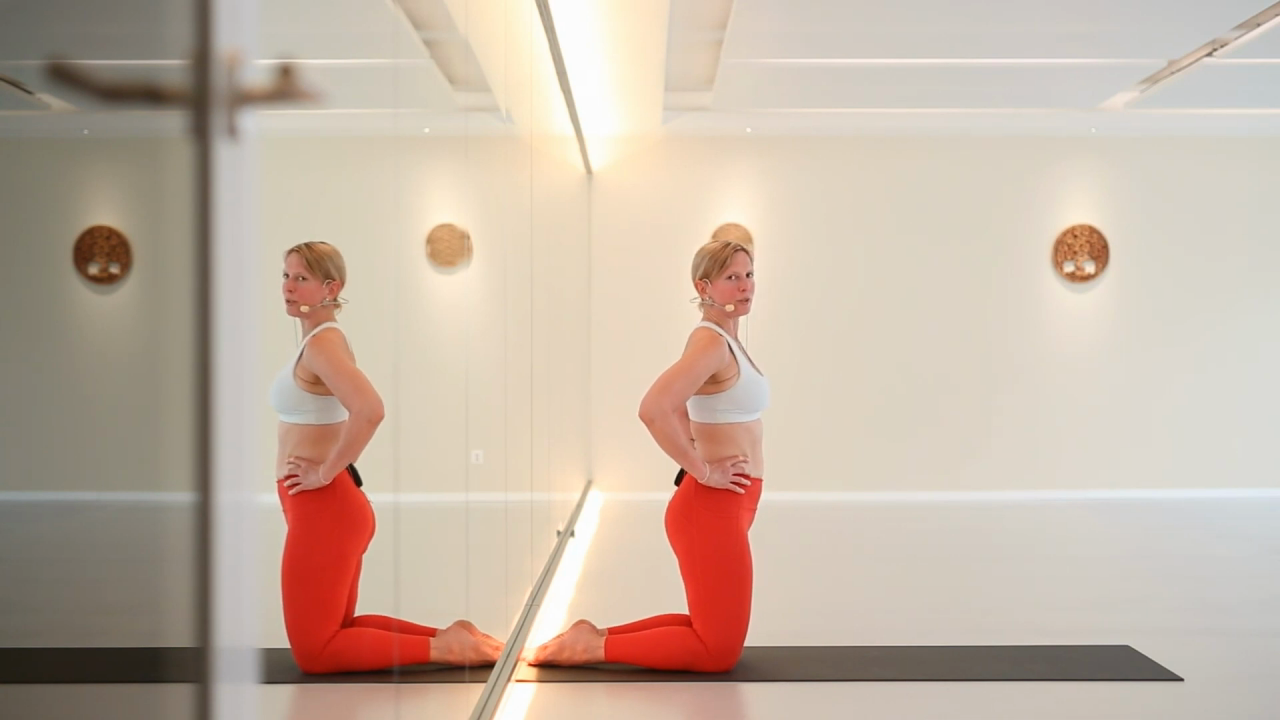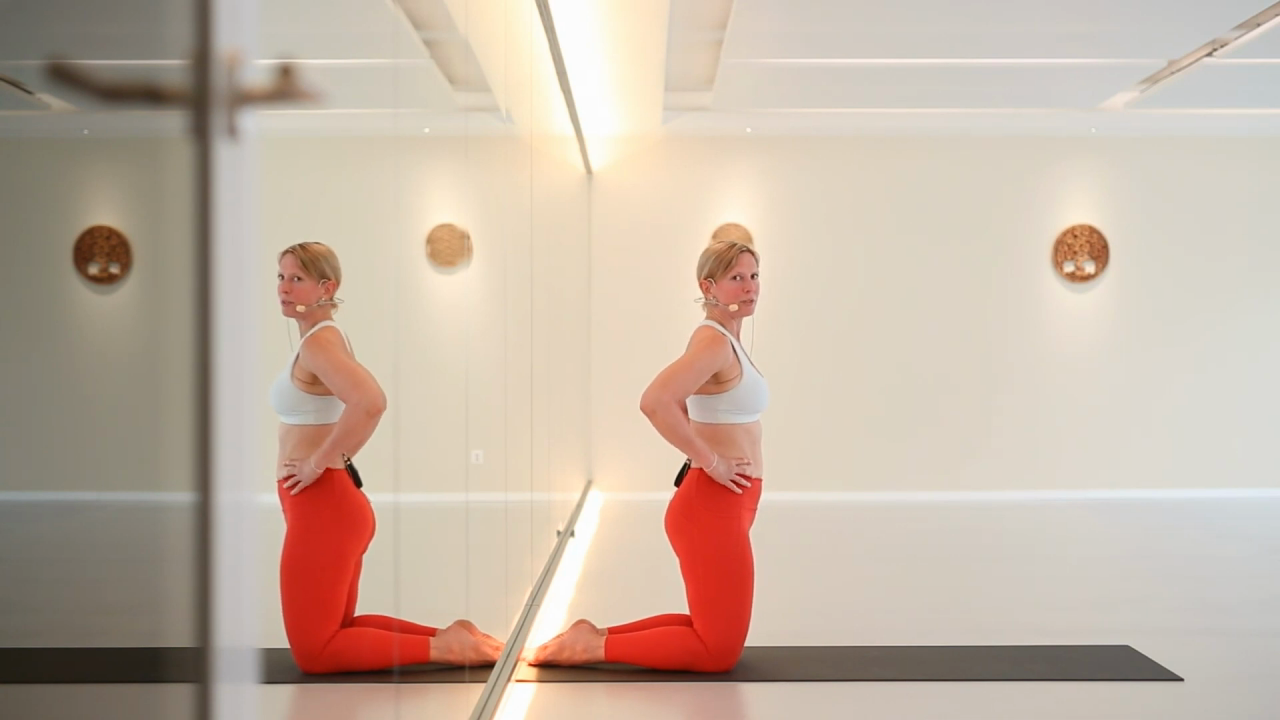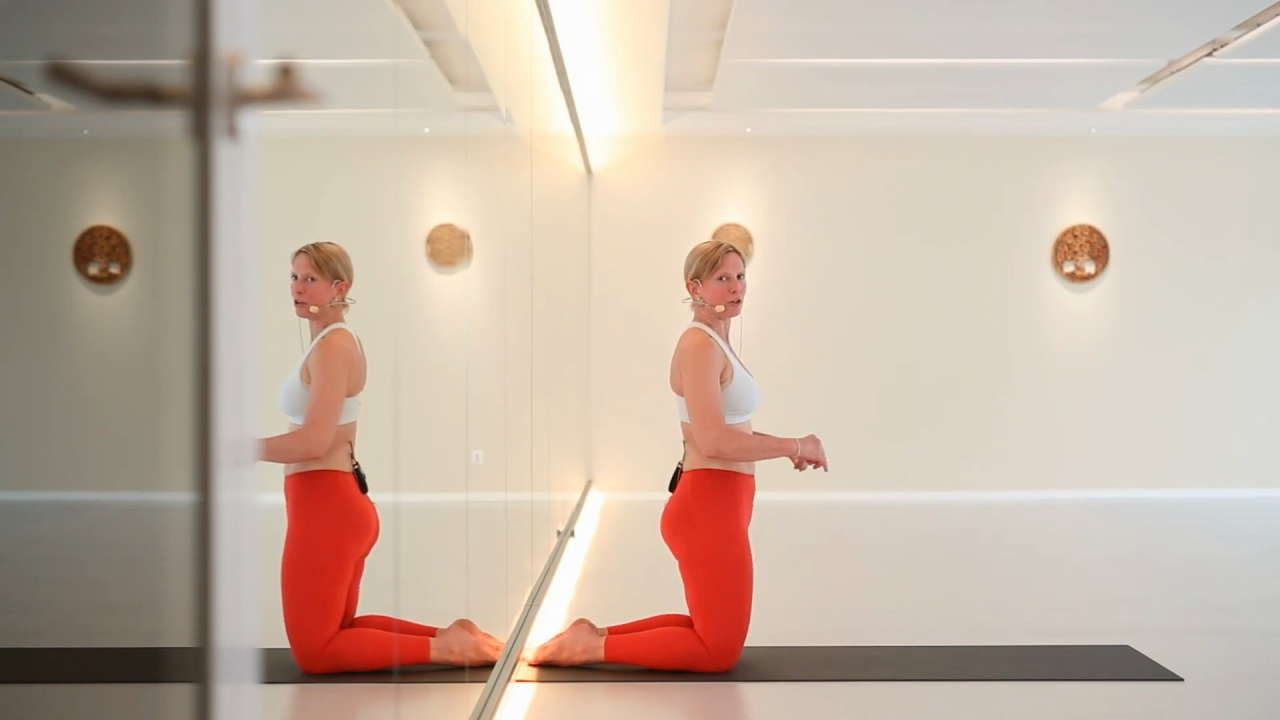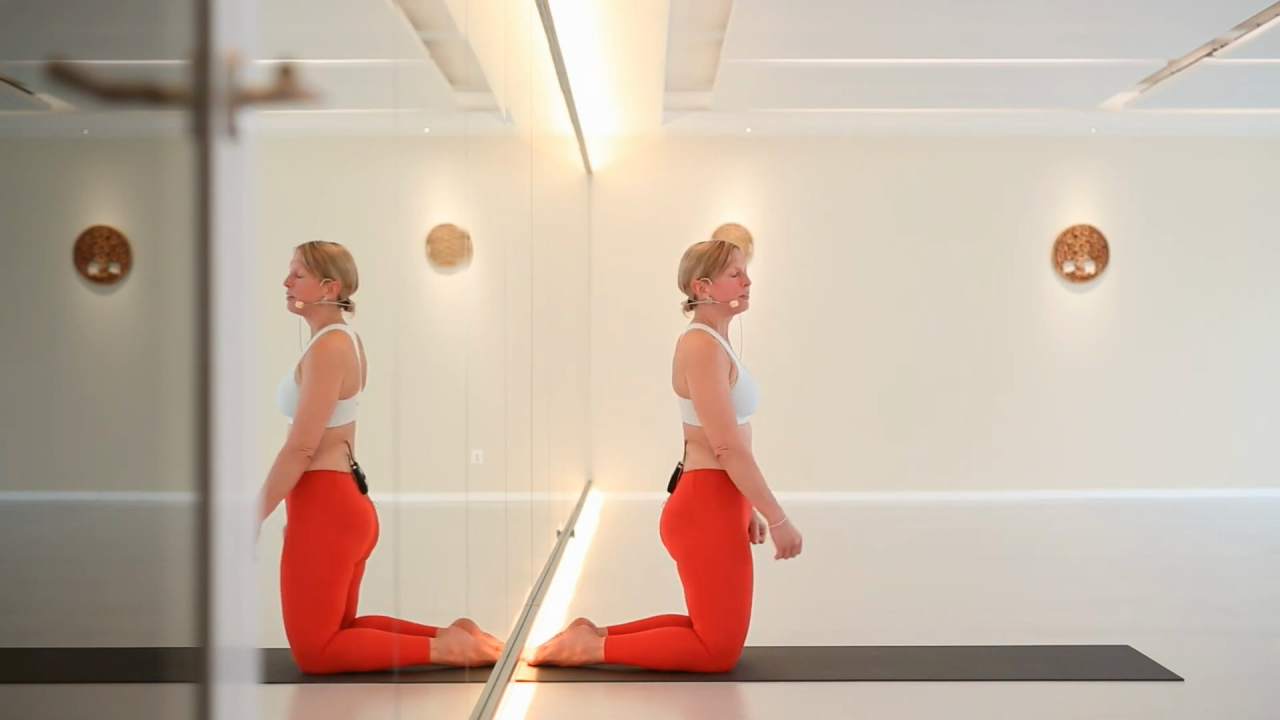
dt=0.5s
person 1, frame 1
left shoulder: (723, 341)
right shoulder: (711, 343)
left elbow: (680, 409)
right elbow: (653, 410)
right wrist: (702, 470)
left hip: (720, 509)
right hip: (713, 509)
left knee: (712, 632)
right knee: (718, 651)
left ankle: (598, 634)
right ankle: (594, 647)
person 1, frame 2
left shoulder: (725, 341)
right shoulder: (714, 342)
left elbow: (680, 407)
right elbow: (654, 402)
right wrist: (711, 459)
left hip: (719, 506)
right hip: (713, 509)
left knee: (712, 633)
right knee: (718, 650)
left ankle: (596, 635)
right ankle: (594, 648)
person 1, frame 3
left shoulder: (712, 343)
right shoulder: (699, 345)
right elbow: (714, 441)
left wrist: (790, 446)
right wrist: (795, 446)
left hip: (712, 506)
right hip: (709, 509)
left knee: (713, 633)
right knee: (717, 651)
left ankle: (595, 634)
right ankle: (594, 648)
person 1, frame 4
left shoulder: (709, 343)
right shoulder: (703, 347)
right elbow: (728, 446)
left wrist: (747, 511)
right wrist: (777, 519)
left hip: (709, 505)
right hip: (708, 511)
left knee: (712, 632)
right knee: (718, 650)
left ankle: (593, 636)
right ankle: (593, 648)
person 2, frame 1
left shoulder: (321, 343)
right shoulder: (327, 340)
left elbow: (370, 410)
right elbow: (357, 410)
left wrist: (326, 472)
left hip: (321, 508)
right hip: (331, 506)
left knee: (315, 651)
right knee: (333, 628)
left ankle: (441, 648)
right ankle: (445, 635)
person 2, frame 2
left shoulder: (318, 343)
right shoulder: (327, 339)
left elbow: (370, 403)
right elbow: (373, 401)
left wrist: (317, 461)
left hip: (321, 506)
right hip: (334, 502)
left knee: (314, 651)
right knee: (334, 627)
left ankle: (442, 648)
right ankle: (447, 636)
person 2, frame 3
left shoulder: (330, 347)
right shoulder: (340, 342)
left elbow: (314, 441)
right wrist: (273, 448)
left hip: (324, 508)
right hip: (341, 503)
left knee: (315, 651)
right knee: (335, 628)
left ankle: (443, 649)
right ankle: (447, 636)
person 2, frame 4
left shoulder: (326, 349)
right shoulder: (345, 341)
left elbow: (301, 446)
left wrist: (255, 517)
right wrist: (284, 508)
left hip: (325, 508)
right hip: (346, 502)
left knee: (315, 651)
right knee: (336, 628)
left ankle: (444, 649)
right ankle: (449, 635)
